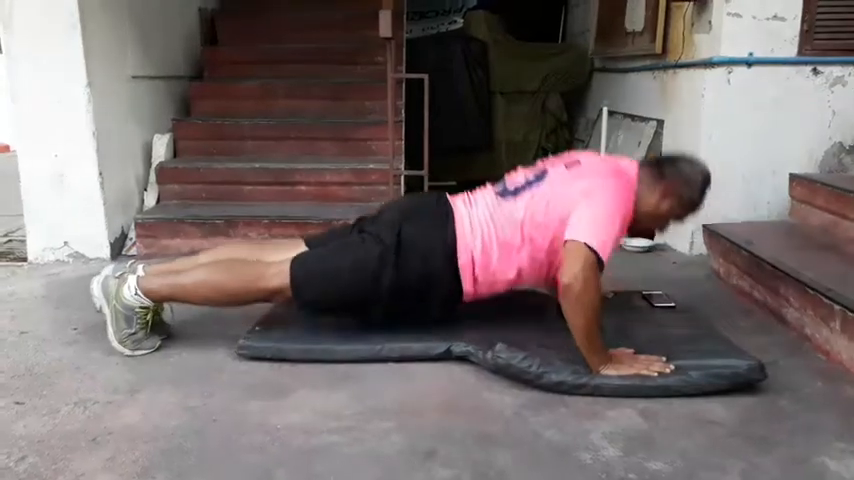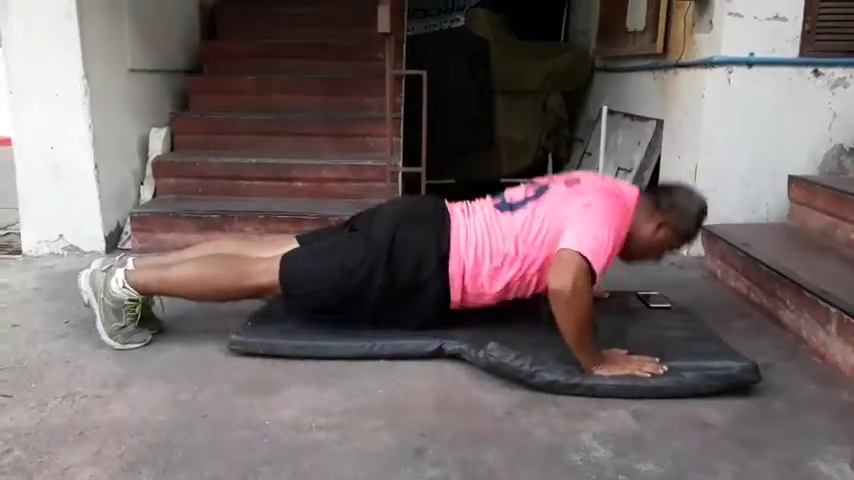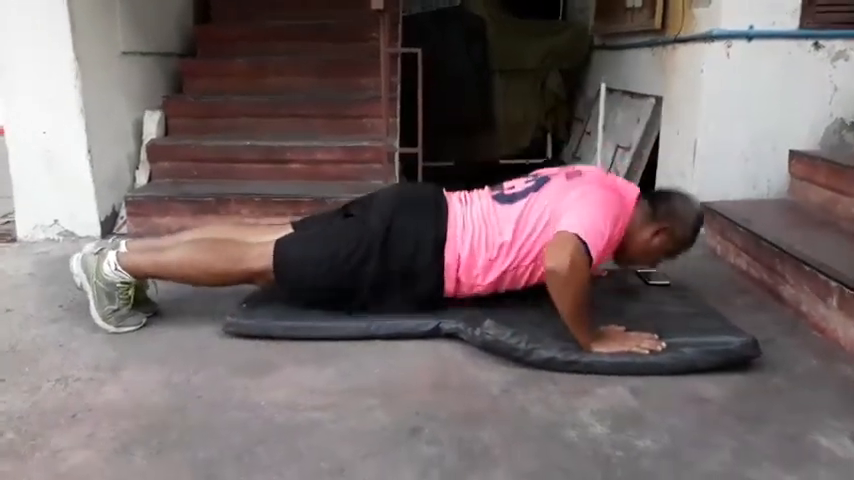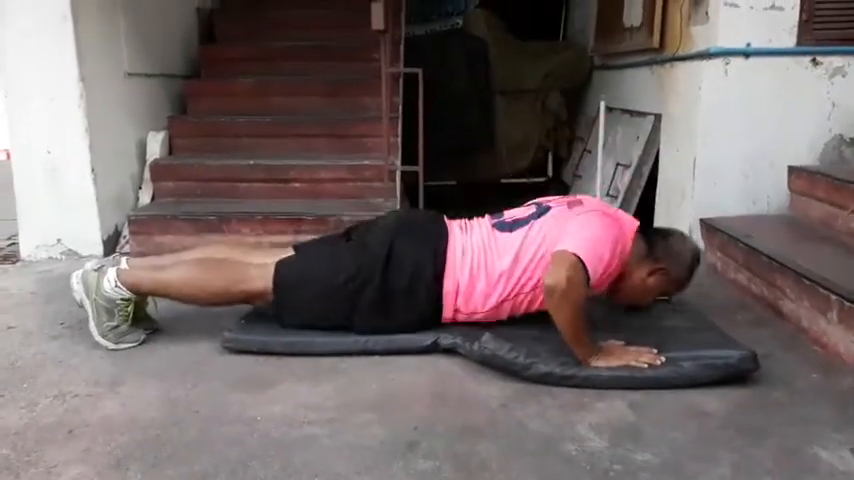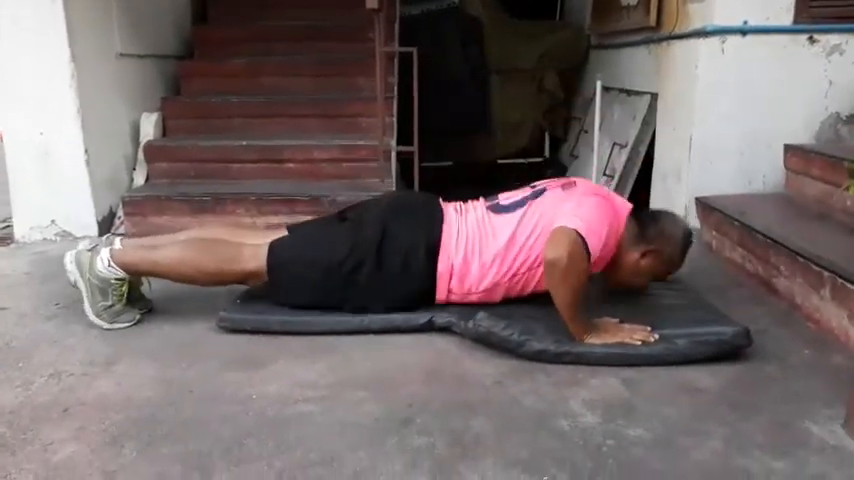
dt=1s
person 1, frame 1
left shoulder: (599, 169)
right shoulder: (613, 193)
right elbow: (574, 279)
left wrist: (582, 293)
right wrist: (600, 360)
left hip: (432, 221)
right hip: (431, 258)
left knee: (285, 258)
right knee: (279, 280)
left ankle: (141, 273)
right ankle: (140, 287)
person 1, frame 2
left shoulder: (593, 191)
right shoulder: (610, 212)
right elbow: (564, 283)
left wrist: (579, 296)
right wrist: (594, 360)
left hip: (425, 224)
right hip: (423, 264)
left knee: (273, 253)
right knee: (267, 278)
left ankle: (131, 266)
right ankle: (127, 282)
person 1, frame 3
left shoulder: (594, 185)
right shoulder: (608, 205)
right elbow: (562, 265)
left wrist: (574, 282)
right wrist: (591, 339)
left hip: (422, 212)
right hip: (417, 253)
left knee: (271, 239)
right knee: (261, 263)
left ankle: (126, 251)
right ankle: (120, 263)
person 1, frame 4
left shoulder: (593, 214)
right shoulder: (607, 235)
right elbow: (559, 280)
left wrist: (574, 301)
right wrist: (590, 352)
left hip: (422, 238)
right hip: (417, 277)
left knee: (271, 262)
right knee: (263, 283)
left ankle: (131, 268)
right ankle: (120, 279)
person 1, frame 5
left shoulder: (586, 195)
right shoulder: (602, 214)
right elbow: (561, 255)
left wrist: (569, 281)
right wrist: (585, 330)
left hip: (417, 220)
right hip: (411, 259)
left knee: (267, 242)
right knee: (258, 264)
left ankle: (120, 249)
right ankle: (113, 259)
